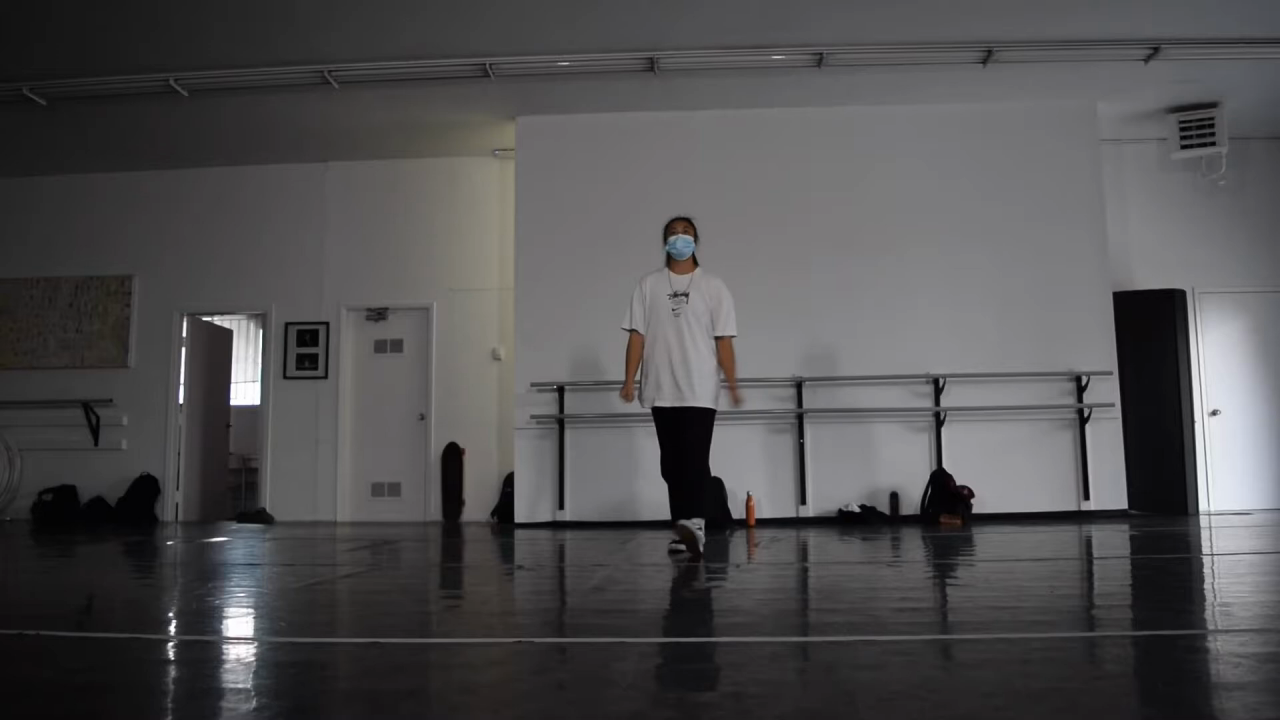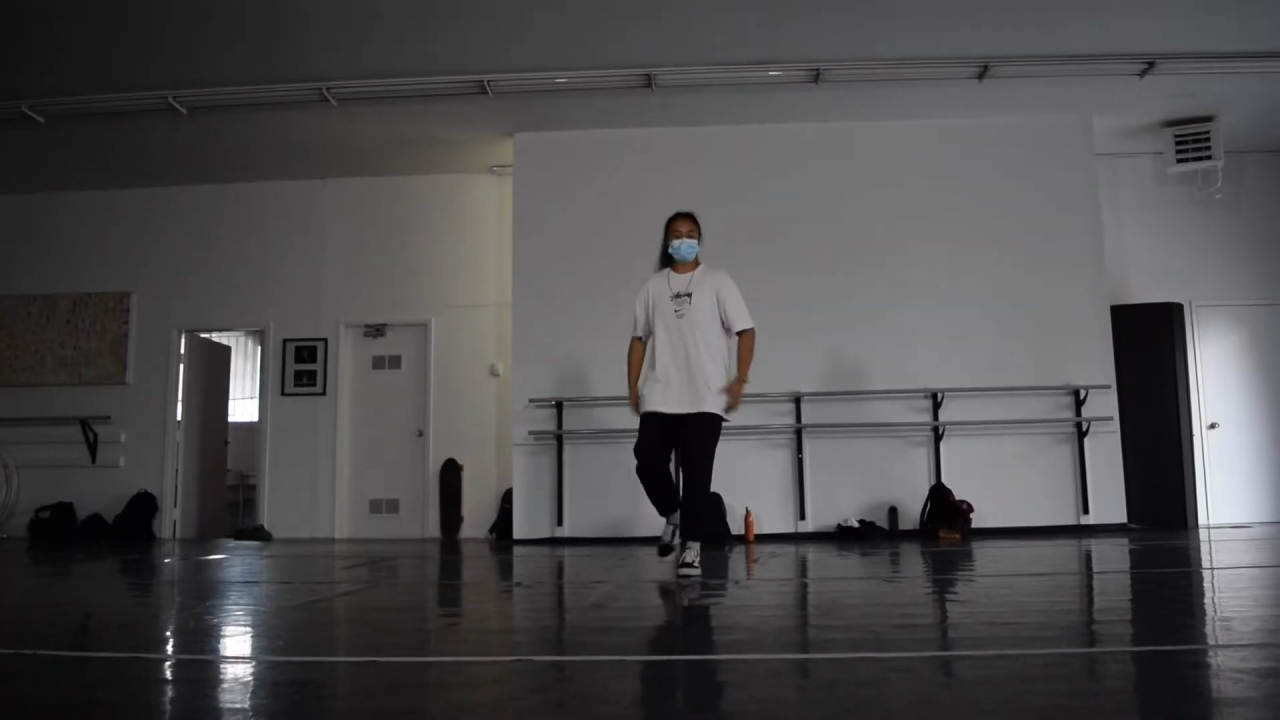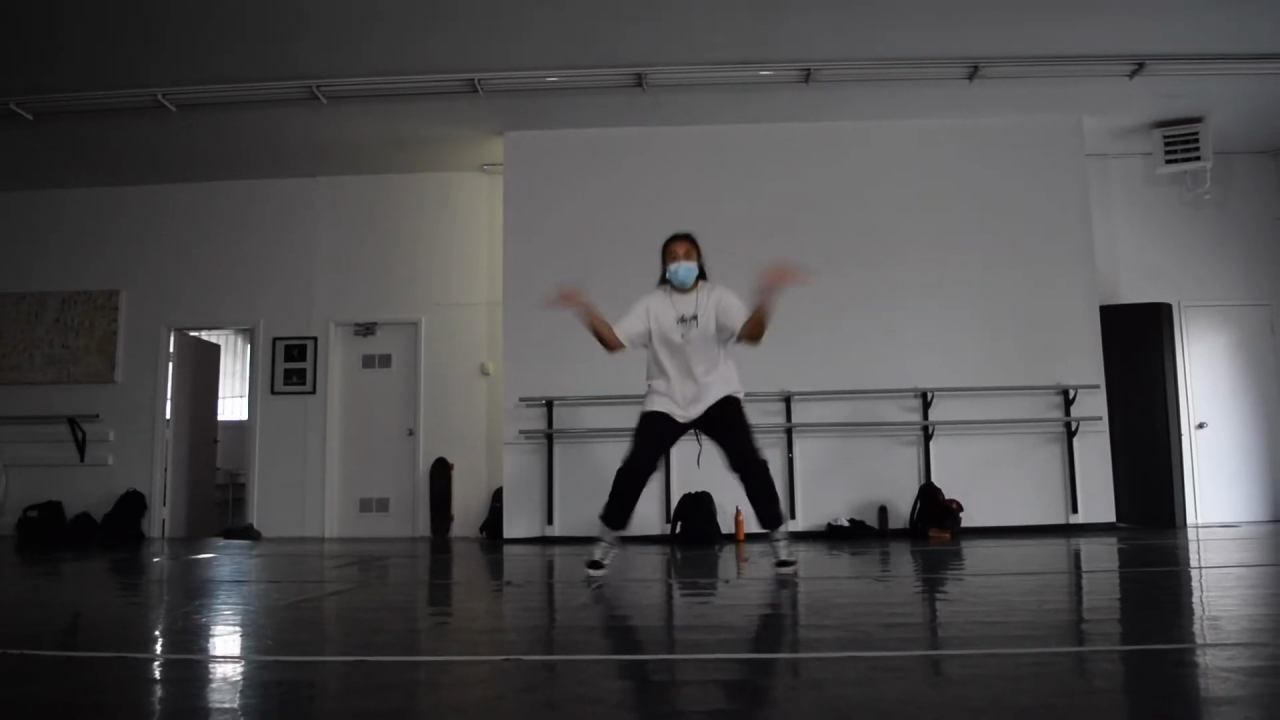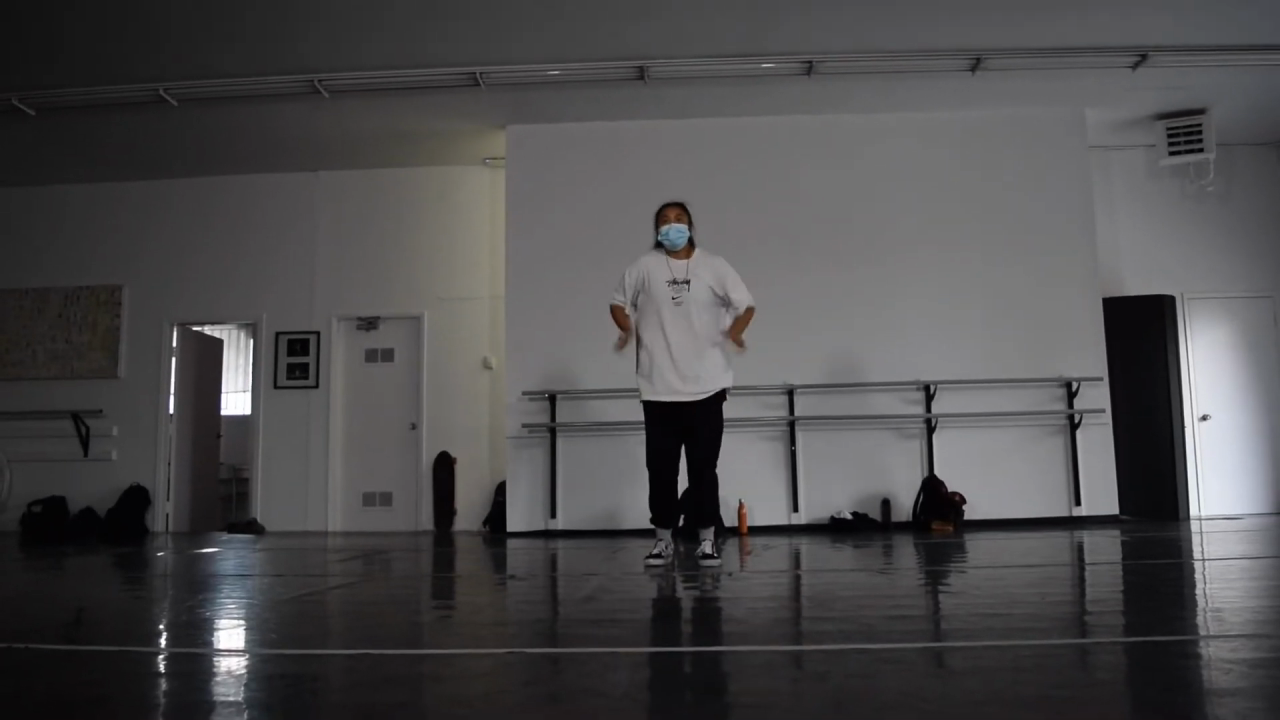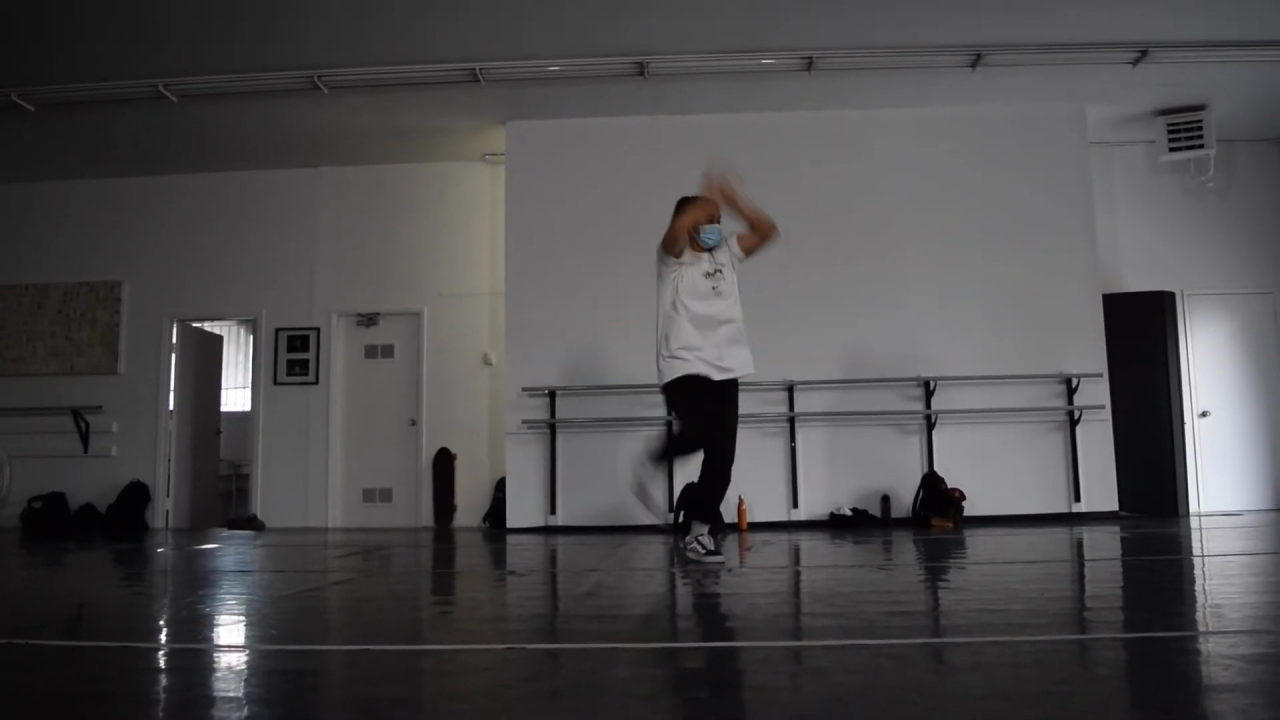
dt=1s
person 1, frame 1
left shoulder: (712, 286)
right shoulder: (648, 285)
left elbow: (723, 339)
right elbow: (637, 334)
left wrist: (731, 383)
right wrist: (630, 377)
left hip: (698, 390)
right hip: (661, 390)
left knee: (695, 458)
right knee: (672, 462)
left ankle: (696, 525)
right ankle: (683, 526)
person 1, frame 2
left shoulder: (717, 281)
right shoulder: (653, 286)
left elbow: (745, 331)
right elbow: (639, 338)
left wrist: (740, 378)
right wrist: (633, 385)
left hip: (706, 398)
right hip: (660, 397)
left knee: (696, 472)
right knee: (649, 463)
left ankle: (692, 547)
right ankle: (673, 515)
person 1, frame 3
left shoulder: (718, 296)
right shoulder: (650, 303)
left elbow: (750, 334)
right elbow: (614, 341)
left wrist: (765, 299)
right wrist: (585, 310)
left hip: (716, 396)
right hip: (666, 402)
left knee: (749, 462)
right knee: (634, 469)
left ankle: (778, 536)
right ankle: (607, 540)
person 1, frame 4
left shoulder: (714, 265)
right shoulder: (645, 267)
left elbow: (745, 305)
right elbow: (619, 303)
left wrist: (738, 327)
right wrist: (625, 326)
left hip: (706, 385)
right hip: (659, 387)
left knee: (703, 463)
right knee: (661, 465)
left ankle: (706, 539)
right ankle: (664, 539)
person 1, frame 5
left shoulder: (726, 250)
right shoulder: (676, 254)
left elbow: (767, 230)
right elbow: (676, 236)
left wrist: (733, 198)
right wrist: (707, 192)
left hip: (725, 367)
right hip: (684, 366)
left knee: (721, 453)
right knee: (694, 436)
left ankle: (699, 534)
right ankle: (652, 465)
